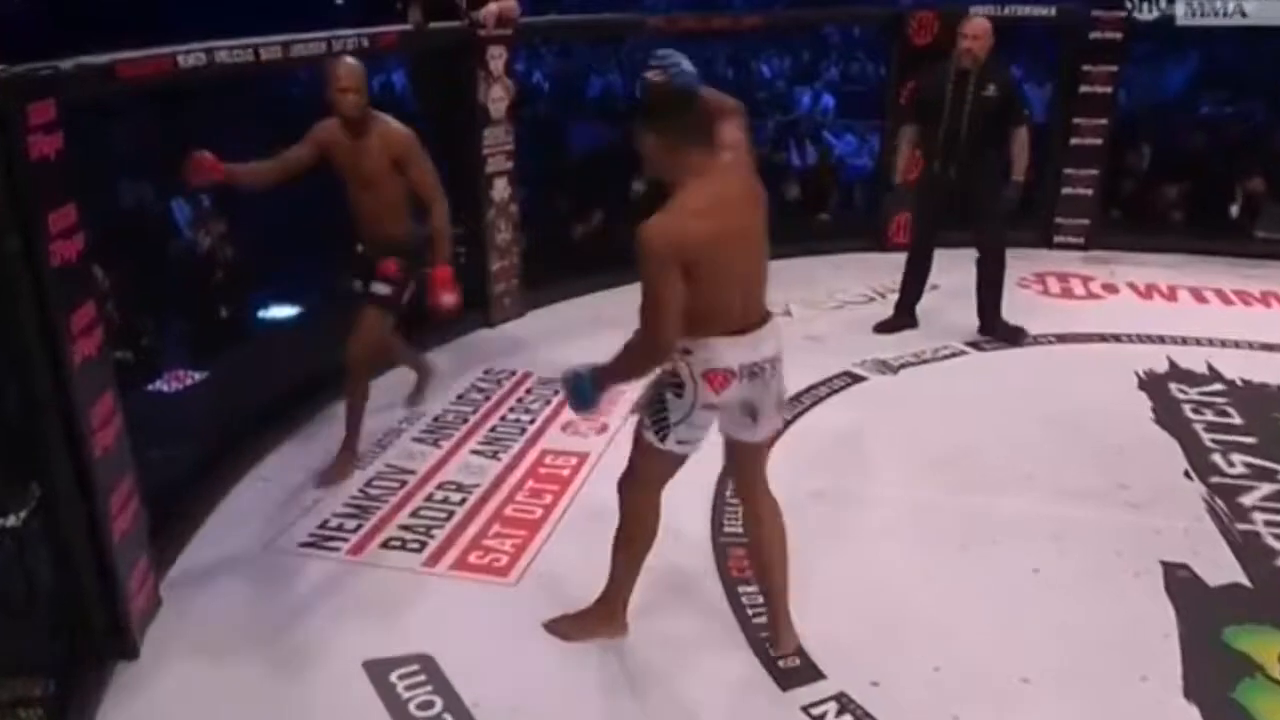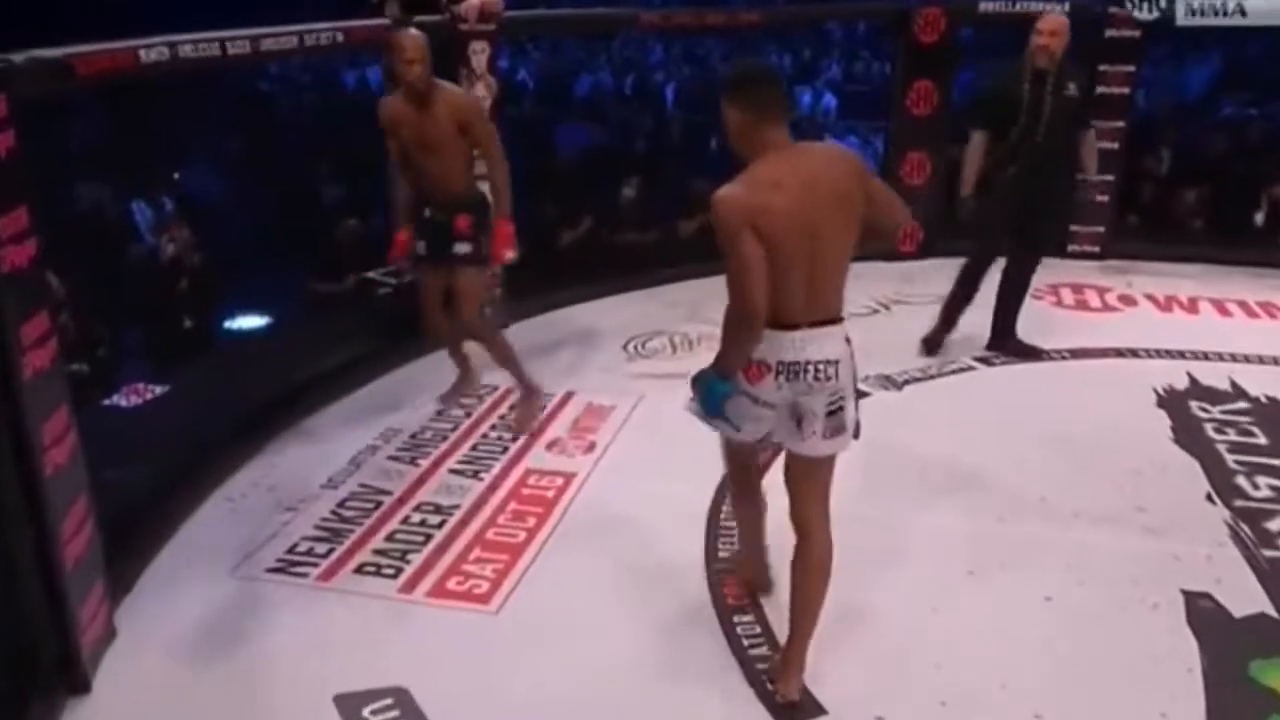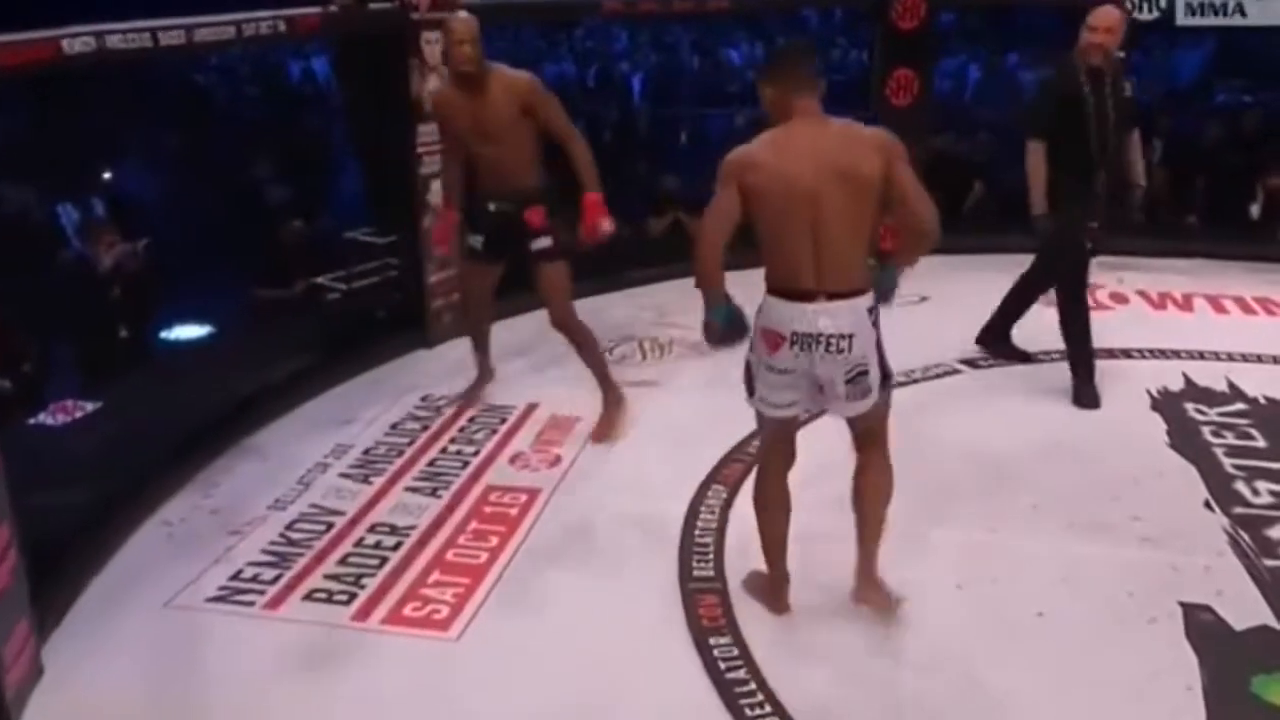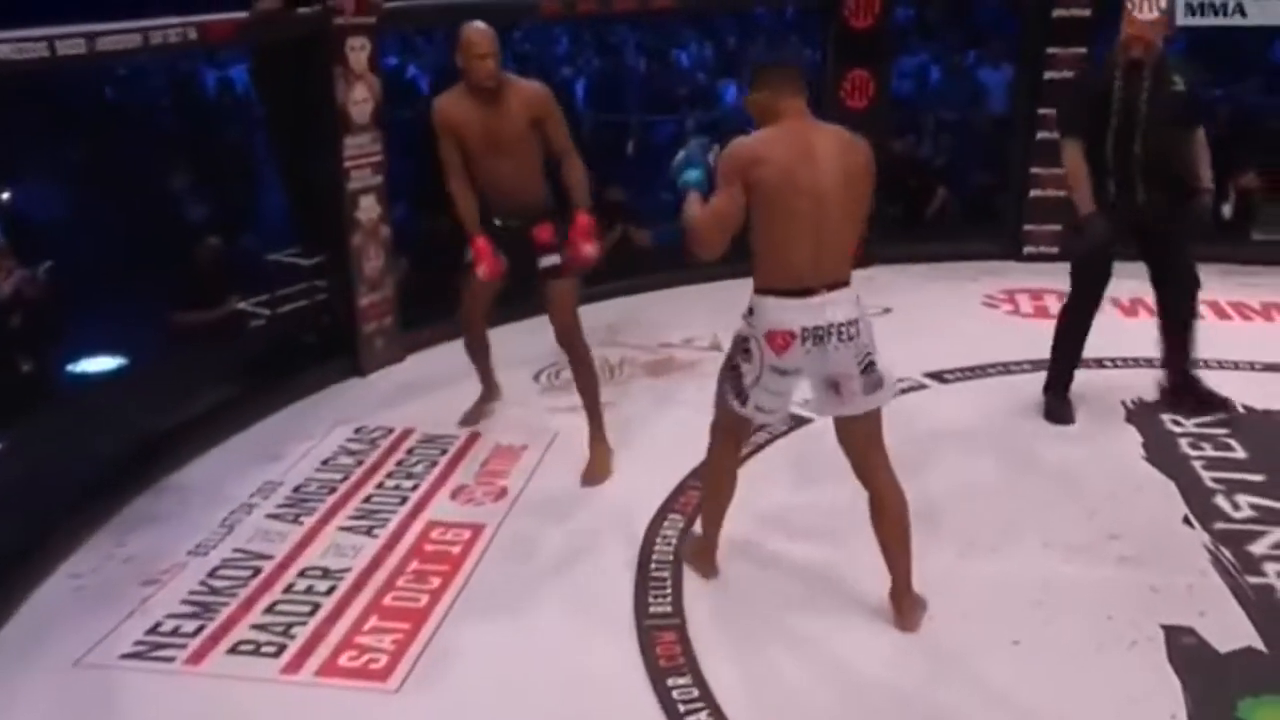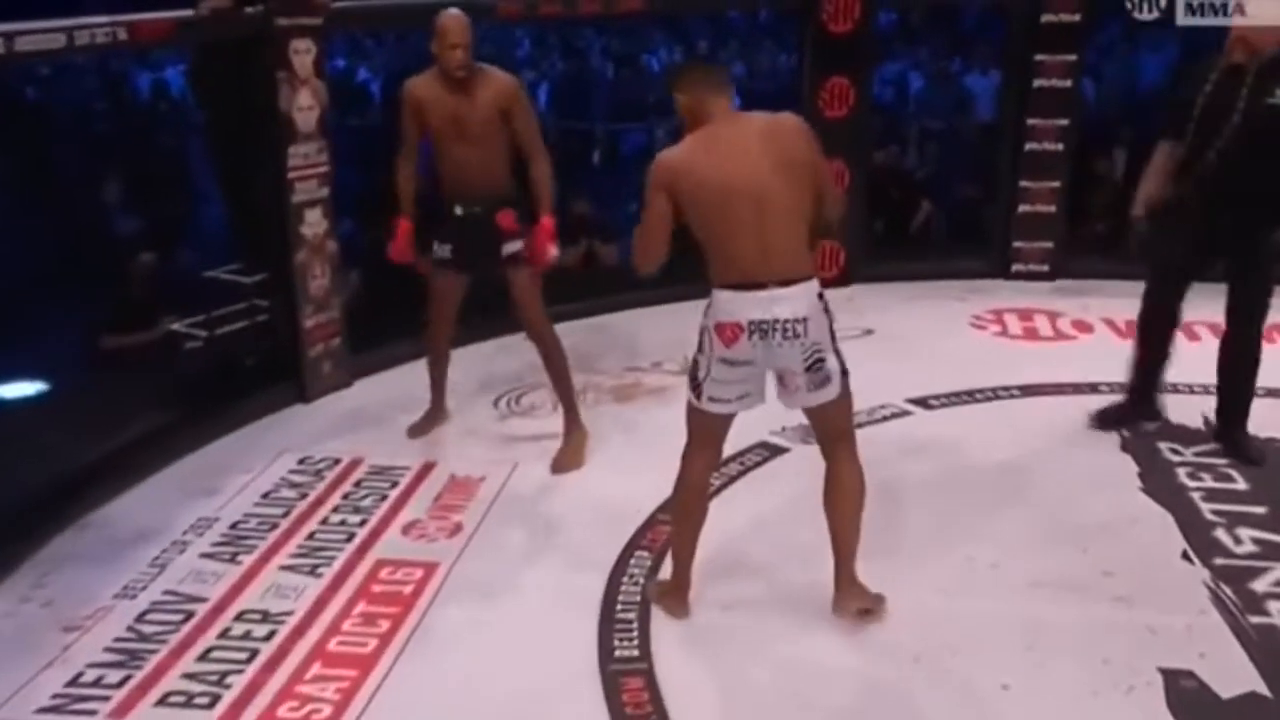
dt=0.4s
person 1, frame 1
left shoulder: (663, 233)
right shoulder: (740, 165)
left elbow: (657, 343)
right elbow: (727, 111)
left wrist: (599, 377)
left hip: (707, 363)
right hip: (762, 352)
left knee: (640, 488)
right knee: (753, 487)
left ankle: (611, 611)
right ankle: (781, 623)
person 1, frame 2
left shoulder: (736, 201)
right shoulder: (842, 164)
left elbow: (751, 308)
right elbow: (901, 226)
left wrist: (719, 371)
left hip: (765, 354)
right hip: (828, 353)
left knee: (741, 468)
right knee: (811, 509)
left ankle: (756, 569)
right ankle: (792, 663)
person 1, frame 3
left shoulder: (745, 162)
right shoulder: (877, 145)
left elbow: (708, 254)
right elbow: (927, 231)
left wrist: (717, 304)
right wrist: (886, 267)
left hip: (783, 321)
right hip: (851, 320)
left knee: (774, 458)
right knee: (872, 451)
left ankle: (776, 583)
right ankle: (867, 573)
person 1, frame 4
left shoulder: (745, 153)
right shoulder: (857, 150)
left elbow: (707, 244)
left wrist: (691, 184)
left hip: (776, 318)
right hip: (842, 315)
left knee: (727, 438)
right knee: (873, 463)
left ankle: (705, 549)
right ankle: (904, 597)
person 1, frame 5
left shoulder: (674, 163)
right shoulder: (792, 129)
left elbow: (646, 260)
right elbow: (831, 213)
left wrist: (659, 197)
left hip: (734, 314)
right hip: (801, 307)
left knee: (701, 453)
right knee: (840, 447)
left ankle: (677, 588)
right ankle: (848, 586)
person 2, frame 1
left shoulder: (396, 138)
right shoulder: (327, 134)
left elbow: (436, 201)
right elbow: (277, 168)
left wrist: (442, 268)
right wrist: (221, 171)
left hip: (398, 254)
right hip: (368, 250)
left knee: (357, 356)
right knee: (376, 340)
left ankle: (348, 450)
right ankle: (422, 369)
person 2, frame 2
left shoulder: (461, 103)
right shoulder: (389, 110)
left elbow: (497, 162)
right elbow: (400, 170)
left wrist: (504, 224)
right wrist: (402, 227)
left hip: (467, 213)
right hip: (430, 213)
left knee: (470, 318)
right knee: (430, 307)
left ankle: (527, 387)
right ankle: (466, 372)
person 2, frame 3
left shoulder: (520, 85)
right shoulder: (443, 99)
left elbow: (570, 137)
left wrist: (592, 198)
right wrist: (451, 212)
left hip: (534, 207)
right hip: (490, 208)
left knee: (562, 315)
right knee: (473, 303)
left ankle: (612, 397)
right ankle: (483, 372)
person 2, frame 4
left shoulder: (535, 97)
right shoulder: (446, 111)
left elbow: (569, 158)
right elbow: (457, 181)
left wrist: (583, 220)
right wrist: (479, 242)
left hip: (542, 222)
right hip: (492, 222)
left knee: (568, 334)
right knee: (471, 320)
left ankle: (598, 439)
right ankle: (489, 389)
person 2, frame 5
left shoulder: (504, 88)
right shoulder: (416, 93)
left elbow: (537, 156)
right elbow: (409, 159)
left wrist: (546, 222)
right wrist: (405, 223)
left hip: (504, 213)
right hip: (456, 214)
left knee: (535, 324)
right knee: (439, 319)
left ankle: (574, 425)
right ankle: (438, 403)
person 3, frame 1
left shoulder: (1002, 83)
right shoulder: (934, 79)
left elbow: (1019, 131)
right elbow: (911, 128)
left wrist: (1016, 179)
right wrist: (900, 175)
left hip: (982, 177)
right hip: (936, 174)
left knee: (991, 245)
right knee: (921, 242)
left ankle: (990, 319)
right ankle: (905, 312)
person 3, frame 2
left shoulder: (1073, 85)
right shoulder: (1007, 81)
left elbow: (1084, 132)
right elbow: (979, 137)
left wrist: (1091, 179)
right wrist: (967, 190)
left hip: (1049, 189)
right hip: (1003, 184)
left knee: (1025, 261)
right knee: (984, 255)
left ankle: (1003, 335)
right ankle: (945, 323)
person 3, frame 3
left shoulder: (1120, 82)
right shoulder: (1060, 82)
left elbow: (1129, 133)
right elbow: (1036, 148)
left wrist: (1138, 182)
right wrist: (1040, 208)
left hip: (1092, 194)
right hip: (1064, 197)
left knee: (1048, 271)
right knee: (1074, 280)
left ankle: (995, 332)
right ankle: (1083, 374)
person 3, frame 4
left shoulder: (1174, 75)
right shoulder: (1097, 78)
left elbow: (1193, 133)
right elbow: (1072, 145)
left wrist: (1205, 189)
right wrist: (1087, 211)
left hip: (1163, 202)
right hip: (1107, 203)
left knee: (1181, 290)
right knee: (1084, 298)
left ankle: (1182, 384)
right ankle: (1057, 389)
person 3, frame 5
right shoulder: (1211, 79)
right elbow: (1172, 146)
right wrist: (1141, 207)
right hip: (1196, 214)
right knee: (1158, 303)
left ankle: (1233, 427)
right ankle: (1141, 399)
